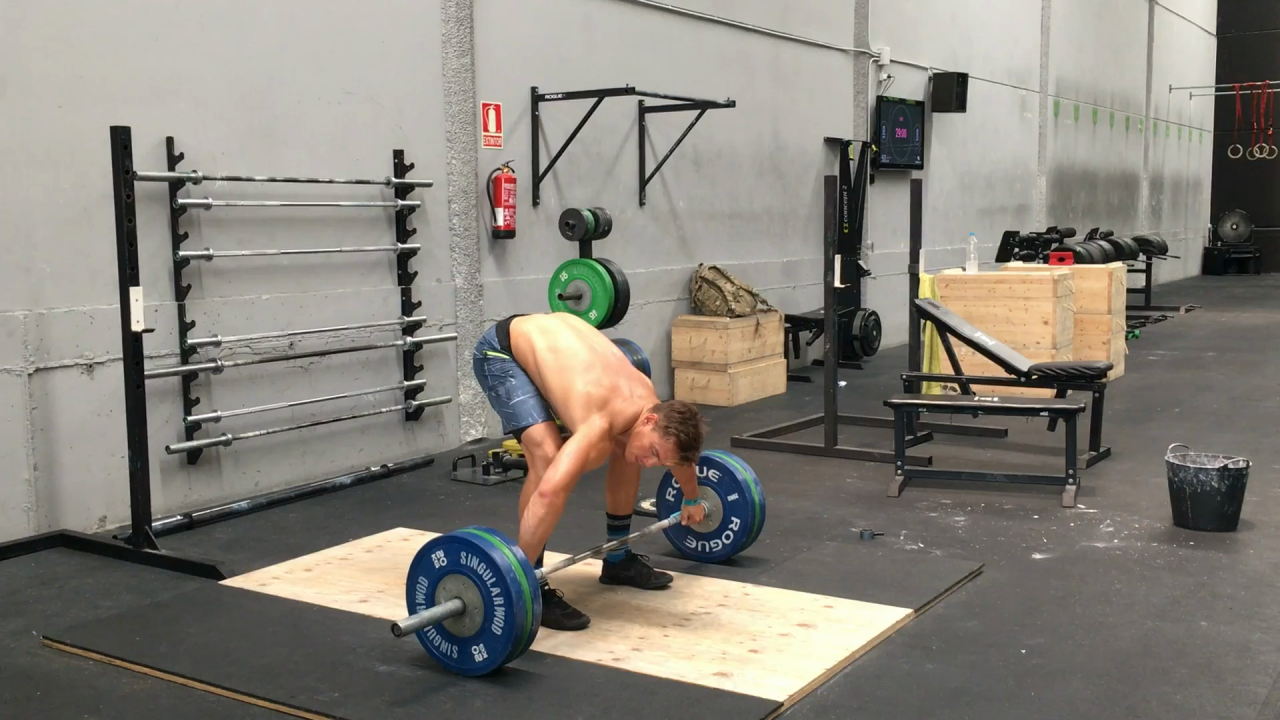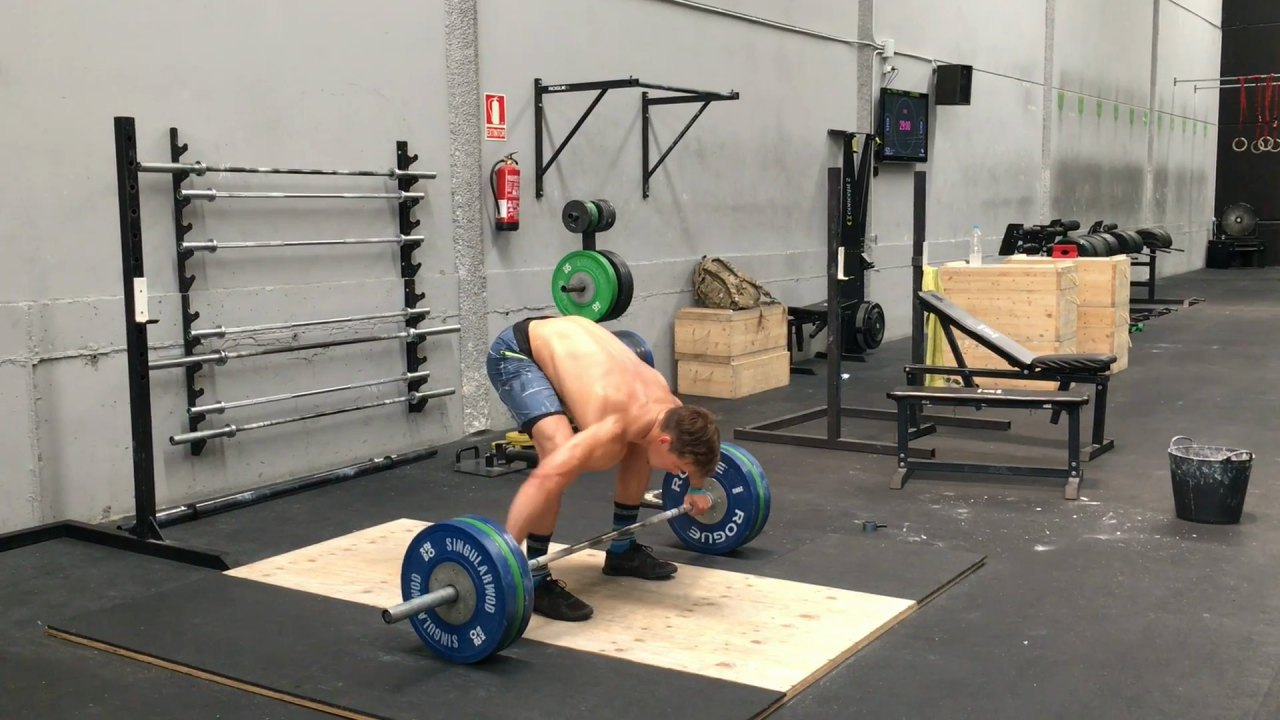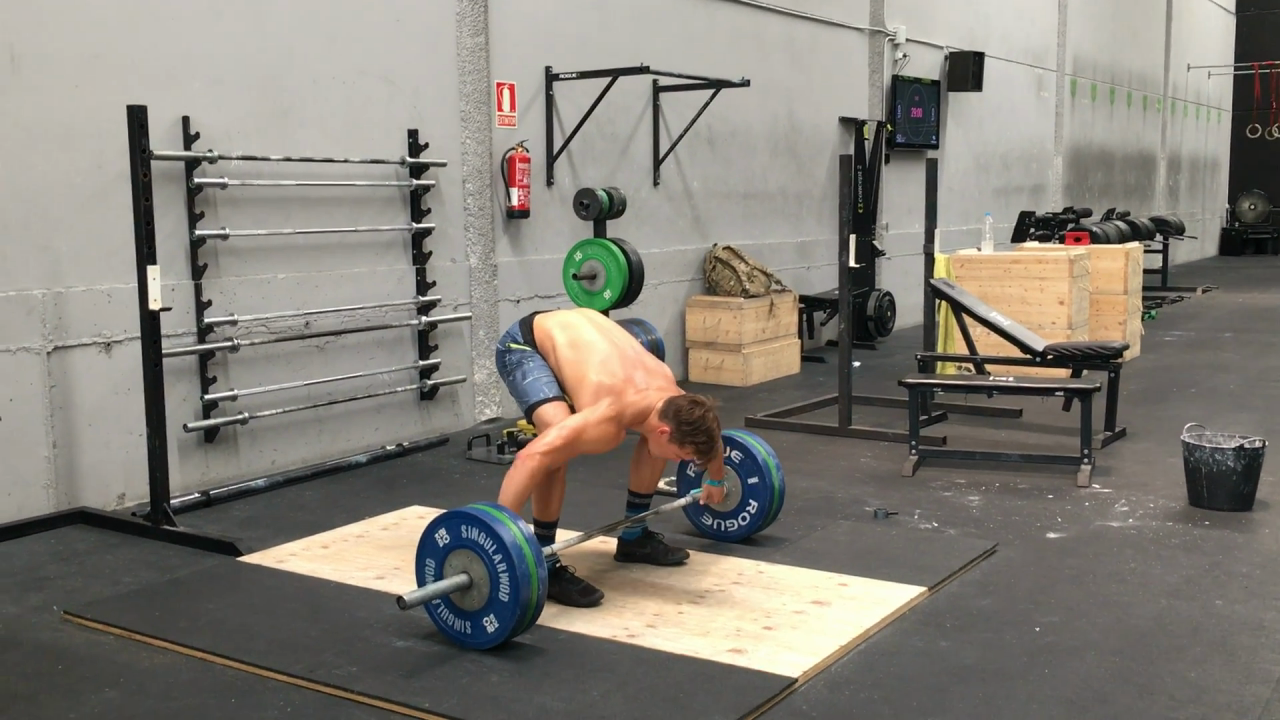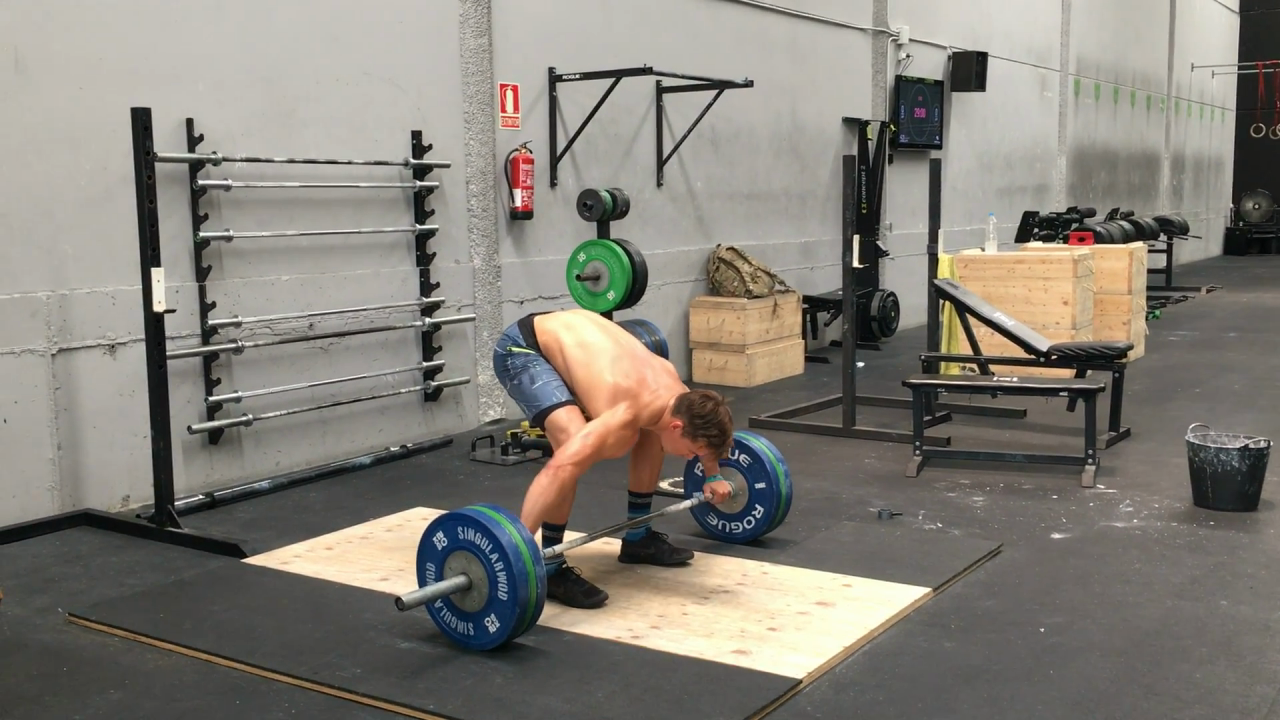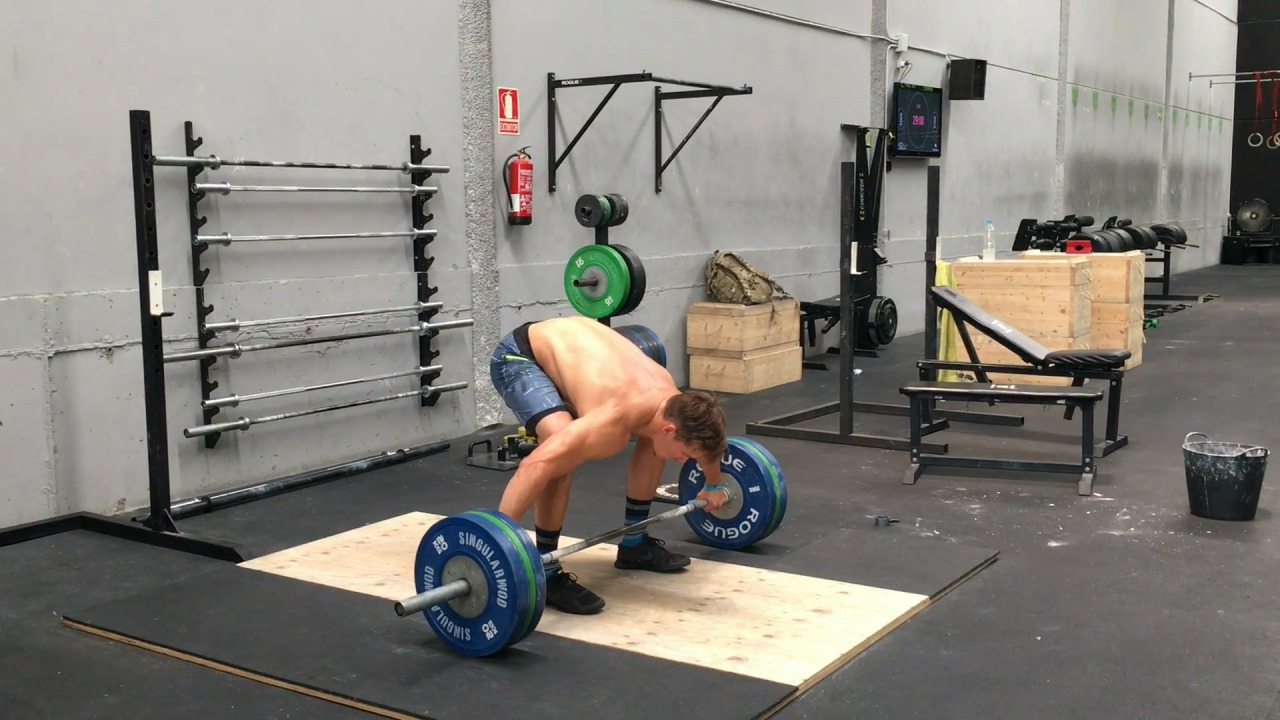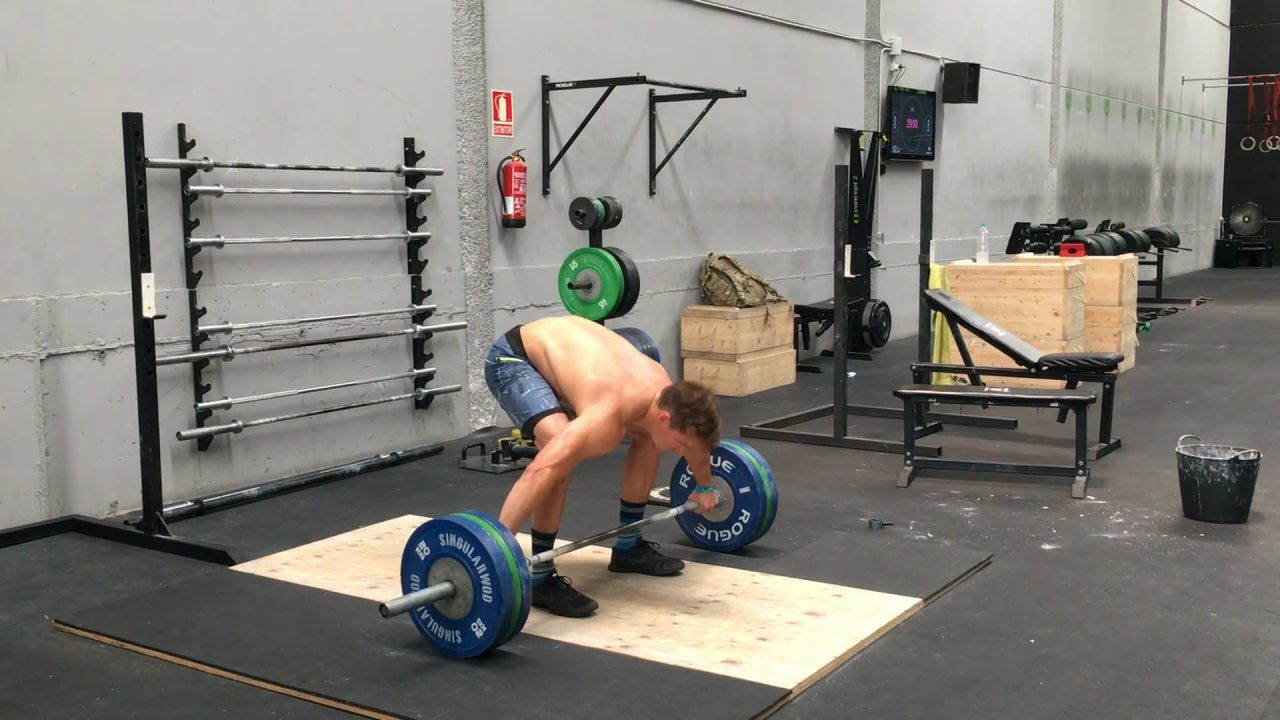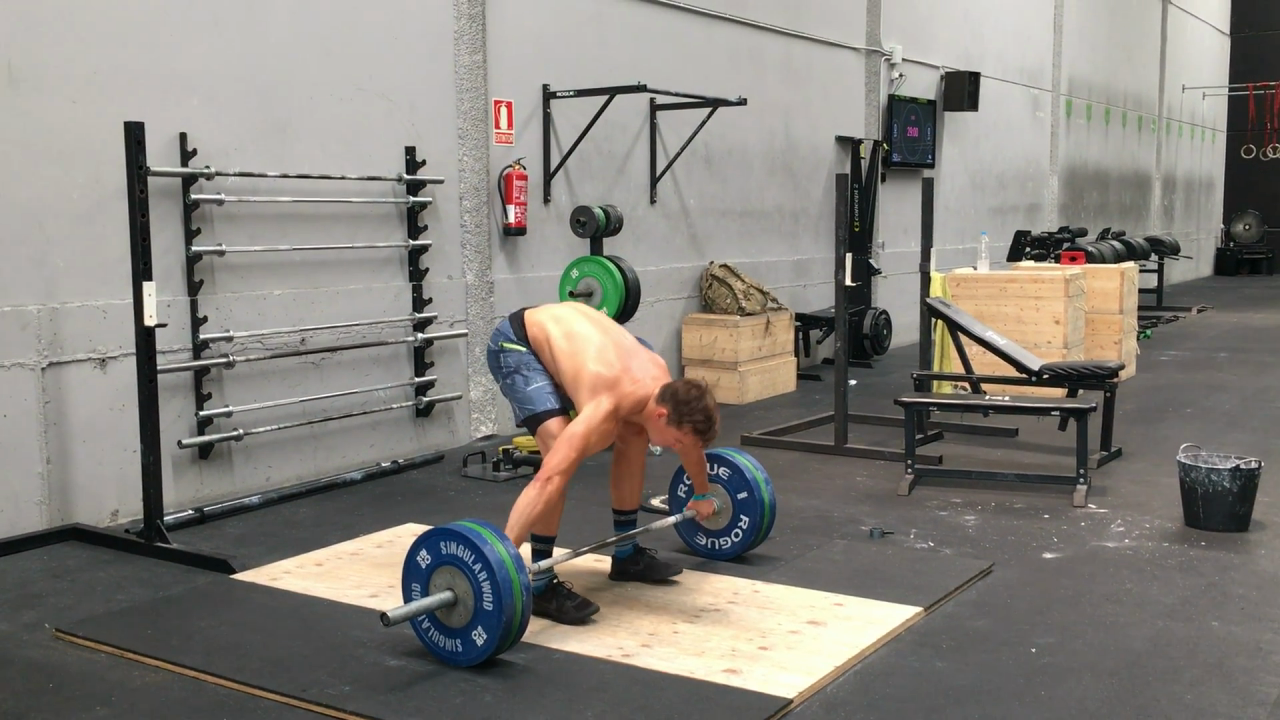
dt=0.7s
person 1, frame 1
left shoulder: (653, 409)
right shoulder: (601, 429)
left elbow: (681, 454)
right elbow: (549, 492)
left wrist: (692, 502)
right hip: (501, 351)
left knee: (627, 451)
right knee: (547, 456)
left ankle: (618, 560)
person 1, frame 2
left shoulder: (670, 410)
right shoulder: (612, 434)
left elbow: (692, 441)
right elbow: (543, 479)
left wrist: (696, 489)
right hip: (515, 352)
right knee: (559, 449)
left ankle: (621, 550)
right ankle: (535, 581)
person 1, frame 3
left shoulder: (673, 401)
right shoulder: (609, 419)
left elbow: (709, 435)
right elbow: (530, 458)
left wrist: (715, 481)
right hip: (523, 345)
right knee: (556, 450)
left ankle: (634, 537)
right ankle: (545, 567)
person 1, frame 4
left shoulder: (679, 398)
right shoulder: (624, 422)
left elbow: (709, 429)
right elbow: (560, 469)
left wrist: (714, 476)
right hip: (521, 348)
right knee: (571, 444)
left ankle: (637, 538)
right ankle: (551, 569)
person 1, frame 5
left shoulder: (672, 401)
right shoulder: (613, 423)
left elbow: (703, 435)
right elbow: (533, 466)
left wrist: (713, 486)
right hip: (518, 357)
left knee: (653, 440)
right knee: (563, 456)
left ankle: (634, 544)
right ankle: (547, 575)
person 1, frame 6
left shoulder: (668, 395)
right shoulder: (608, 417)
left elbow: (696, 433)
right elbow: (539, 472)
left wrist: (704, 488)
left hip: (561, 345)
right hip: (513, 358)
left knee: (647, 438)
right knee: (558, 459)
left ankle: (628, 548)
right ankle: (541, 578)
person 1, frame 7
left shoulder: (666, 392)
right shoulder: (608, 410)
left elbow: (691, 447)
right elbow: (548, 481)
left wrist: (702, 496)
right hip: (515, 345)
left knee: (632, 438)
right knee: (561, 454)
left ankle: (626, 555)
right ankle: (542, 585)
